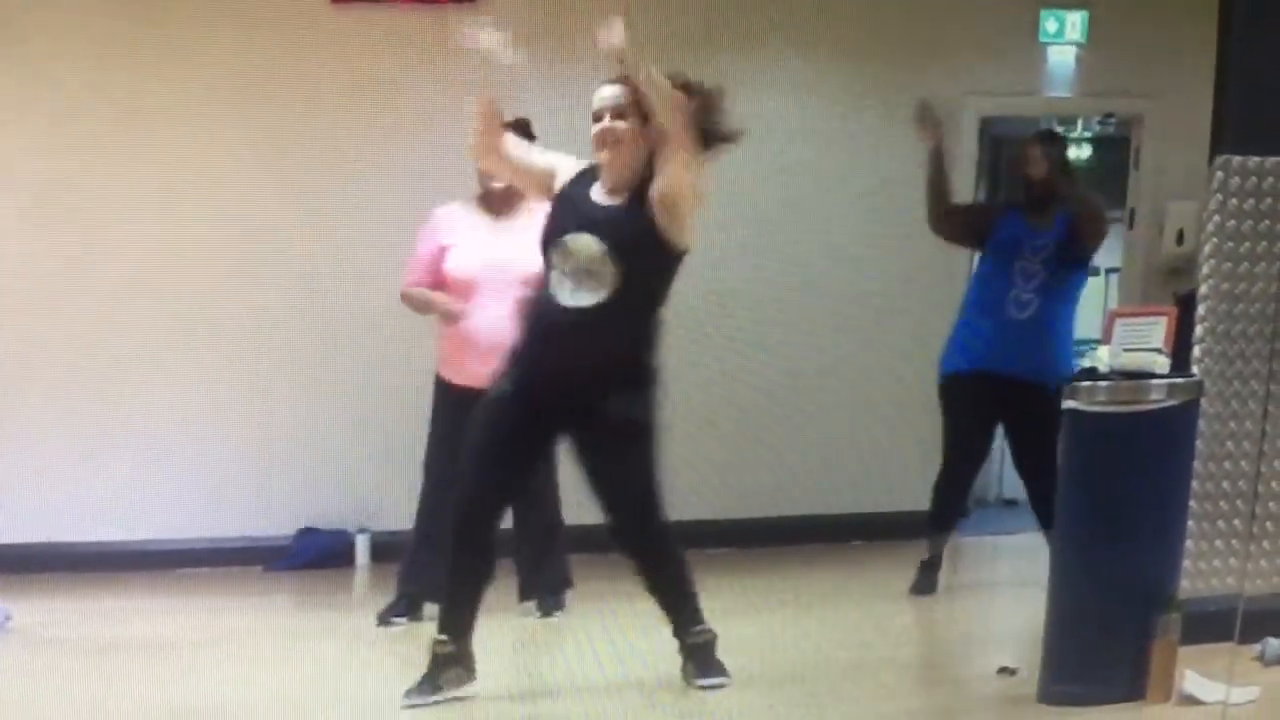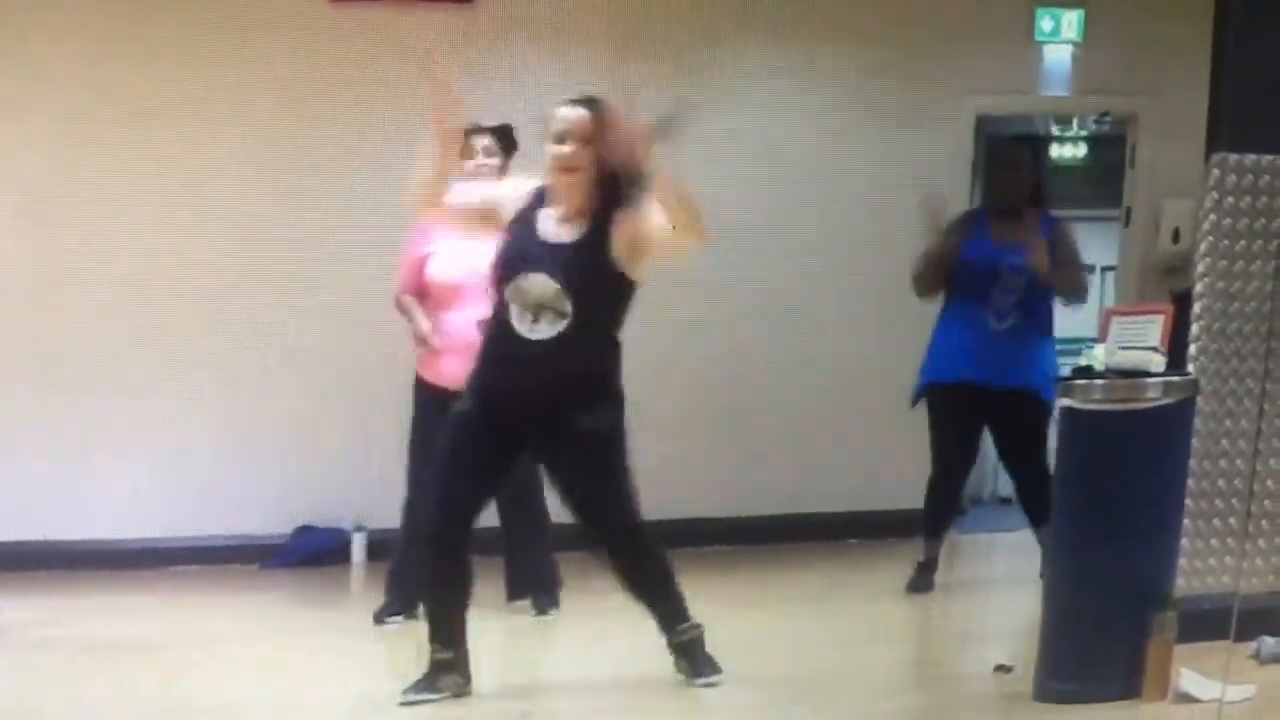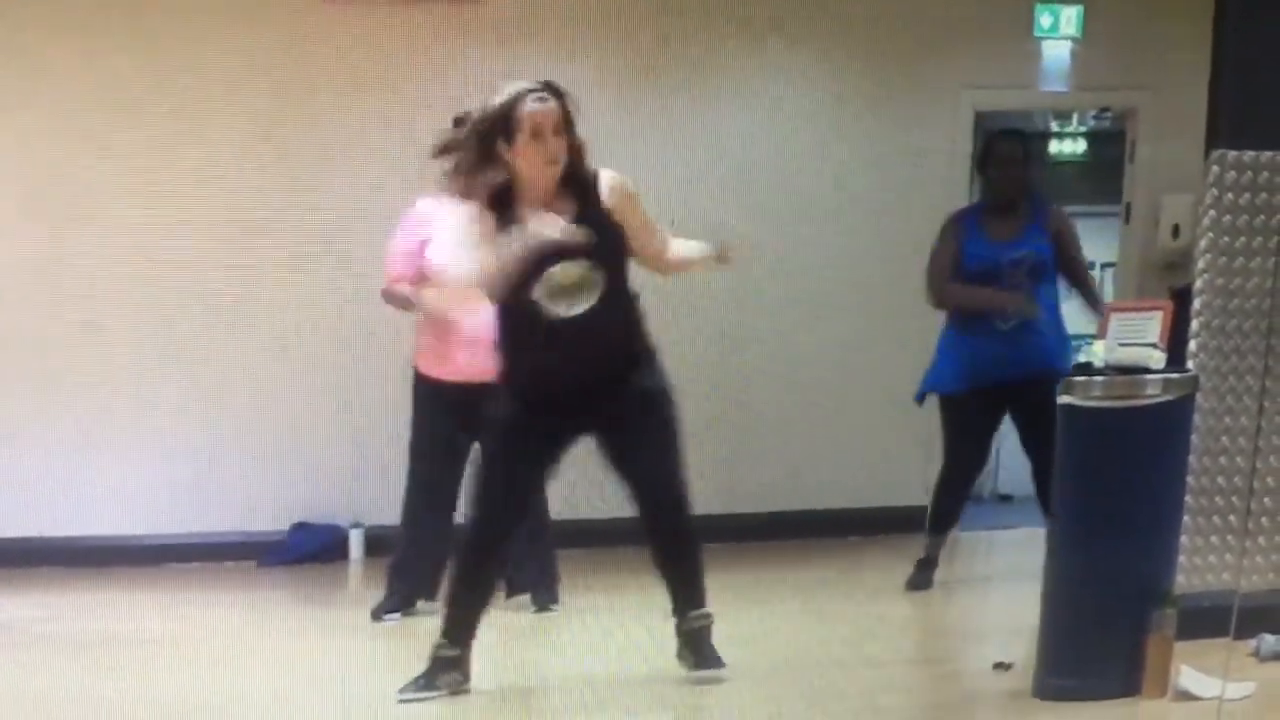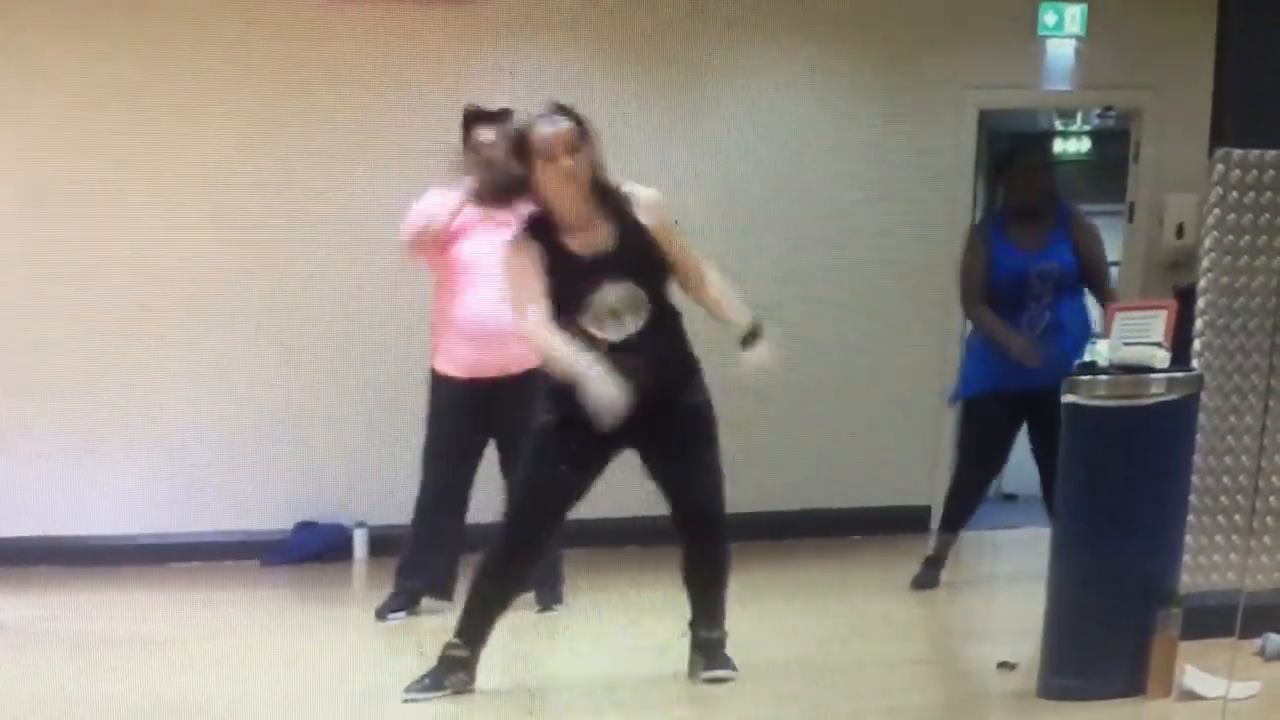
dt=0.2s
person 1, frame 1
left shoulder: (668, 194)
right shoulder: (569, 179)
left elbow: (681, 127)
right elbow: (491, 149)
left wrist: (637, 63)
left hip: (613, 392)
right hip: (529, 385)
left knee: (639, 528)
right knee: (472, 516)
left ankle: (696, 644)
right ankle: (451, 658)
person 1, frame 2
left shoulder: (625, 226)
right shoulder: (526, 207)
left elbow: (688, 235)
left wrist: (646, 162)
left hip: (581, 411)
right hip: (491, 406)
left knee: (620, 537)
right knee: (443, 530)
left ankle: (687, 642)
right ankle: (448, 664)
person 1, frame 3
left shoulder: (605, 190)
right shoulder: (486, 212)
left elbow: (659, 253)
right elbow: (463, 283)
left wrist: (708, 253)
right wrist: (524, 239)
left hip: (625, 381)
right hip: (535, 395)
left knee: (667, 505)
right knee: (489, 525)
left ankle: (695, 635)
right ankle: (451, 660)
person 1, frame 4
left shoulder: (639, 207)
right shoulder: (527, 244)
left elbow: (695, 275)
right elbow: (536, 330)
left wrist: (747, 327)
right wrist: (592, 373)
left hip: (672, 400)
right hip: (586, 405)
left knee: (704, 518)
right knee: (524, 530)
left ankle: (708, 642)
right ankle: (459, 658)
person 2, frame 1
left shoulder: (548, 217)
right shoulder: (447, 220)
right elbow: (413, 288)
right wrist: (439, 301)
right hip: (460, 383)
left knee: (536, 488)
right knee: (442, 490)
left ankle: (547, 587)
right ankle: (413, 593)
person 2, frame 2
right shoulder: (433, 219)
right elbow: (403, 290)
right wrist: (418, 318)
right hip: (440, 387)
left knee: (520, 488)
right knee: (428, 491)
left ankle: (538, 583)
right ankle: (406, 591)
person 2, frame 3
right shoulder: (427, 213)
right elbow: (392, 286)
right wrist: (425, 301)
right hip: (441, 379)
right knee: (429, 486)
left ankle: (538, 582)
right ankle: (406, 588)
person 2, frame 4
left shoulder: (534, 208)
right shoulder: (441, 207)
right elbow: (416, 239)
right wrist: (471, 185)
left hip: (526, 372)
right hip: (457, 375)
right knee: (442, 484)
left ankle: (546, 580)
right ankle: (413, 587)
person 3, frame 1
left shoulder: (1078, 222)
right shoulder: (998, 218)
left elbow: (1097, 222)
right elbow: (942, 220)
left wrist: (1054, 181)
right wrist: (937, 153)
left hip: (1041, 370)
right hip: (975, 363)
left knee: (1041, 467)
right knee: (960, 463)
right ankle: (931, 560)
person 3, frame 2
left shoulder: (1053, 232)
right shoulder: (966, 227)
left elbow: (1078, 290)
right elbow: (923, 286)
left wrist: (1047, 271)
right wrist: (938, 250)
left hip: (1023, 375)
right hip: (957, 371)
left knee: (1030, 471)
right knee: (949, 470)
right ankle: (928, 562)
person 3, frame 3
left shoulder: (1049, 219)
right shoulder: (960, 226)
left elbow: (1078, 274)
right elbow: (938, 292)
left wrist: (1102, 310)
right wrist: (997, 298)
left hip: (1039, 366)
right hip: (972, 368)
left knee: (1052, 461)
right knee: (961, 464)
right ankle: (929, 559)
person 3, frame 4
left shoulder: (1075, 227)
right shoulder: (986, 234)
left elbow: (1102, 286)
right elbow: (973, 302)
right wrist: (1007, 338)
left hip: (1062, 373)
right hip: (995, 375)
left knee: (1061, 468)
right knee: (977, 468)
right ankle: (937, 557)
